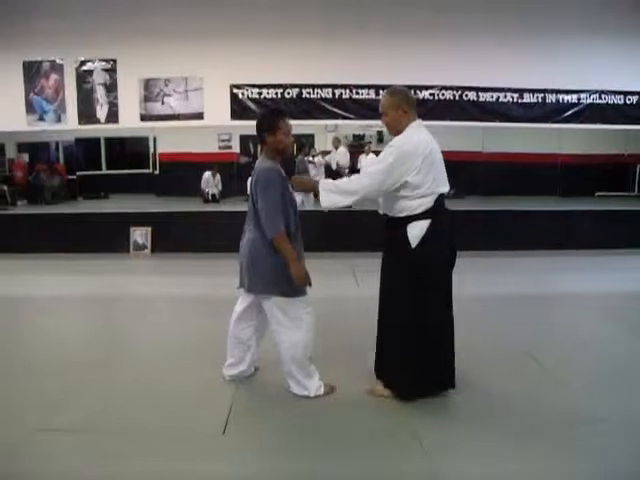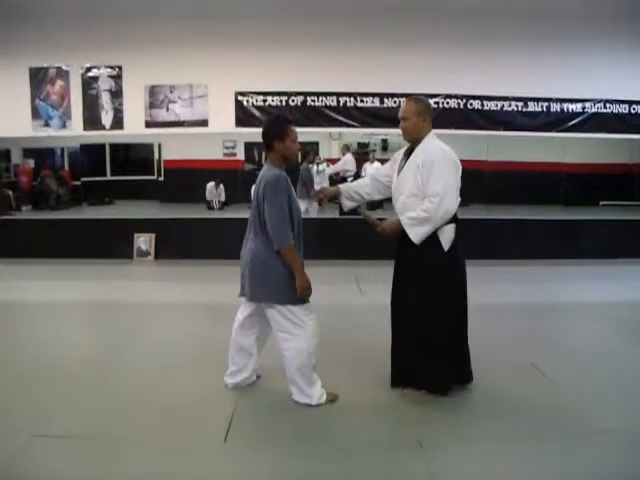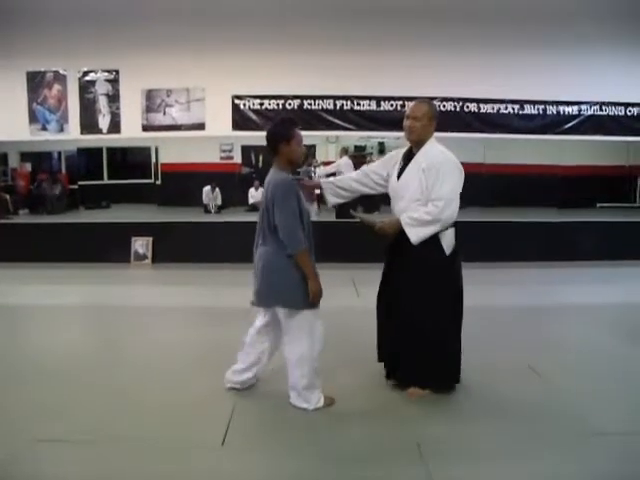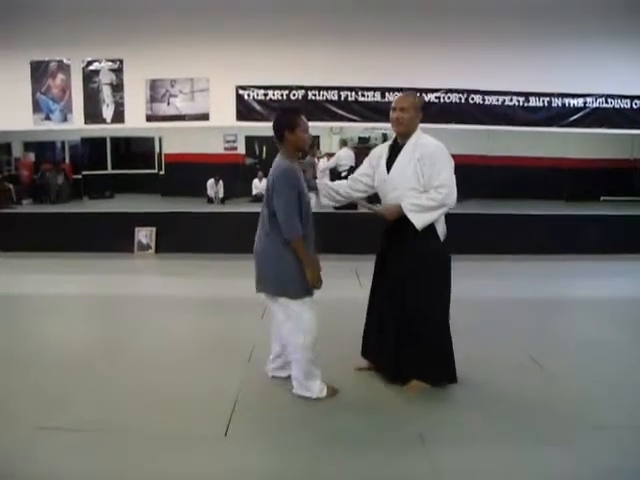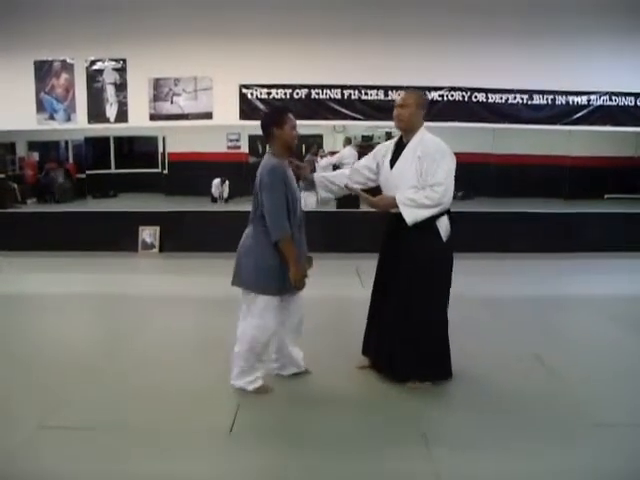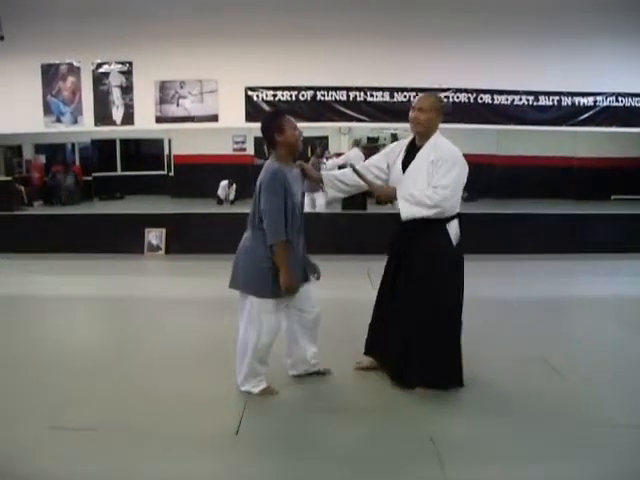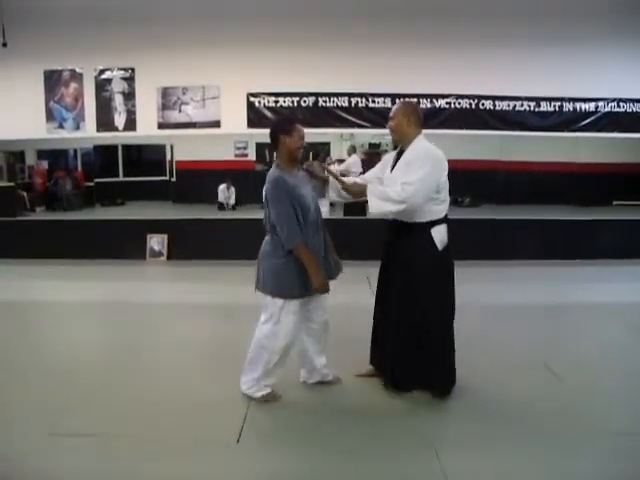
dt=0.5s
person 1, frame 1
left shoulder: (405, 146)
right shoulder: (423, 139)
left elbow: (368, 184)
left wrist: (319, 187)
left hip: (417, 235)
right hip: (430, 230)
left knee: (407, 310)
right knee: (428, 307)
left ankle: (405, 380)
right ankle: (432, 374)
person 1, frame 2
left shoulder: (438, 155)
right shoulder: (408, 154)
left elbow: (441, 205)
right elbow: (379, 183)
left wrist: (402, 223)
right wrist: (340, 191)
left hip: (432, 243)
right hip: (415, 239)
left knee: (430, 312)
right knee: (415, 309)
left ankle: (437, 377)
right ankle: (420, 372)
person 1, frame 3
left shoulder: (443, 161)
right shoulder: (399, 158)
left elbow: (444, 210)
right elbow: (364, 179)
left wrist: (400, 222)
right wrist: (321, 184)
left hip: (433, 247)
right hip: (406, 243)
left knee: (430, 315)
right knee: (395, 304)
left ankle: (431, 377)
right ankle: (404, 368)
person 1, frame 4
left shoulder: (431, 150)
right shoulder: (381, 153)
left elbow: (445, 195)
right elbow: (355, 186)
left wrist: (402, 208)
right wrist: (317, 186)
left hip: (424, 236)
right hip: (395, 233)
left knee: (423, 306)
right knee: (386, 297)
left ankle: (429, 370)
right ankle: (382, 357)
person 1, frame 5
left shoulder: (435, 149)
right shoulder: (387, 149)
left elbow: (439, 195)
right elbow: (354, 176)
left wrist: (395, 201)
right wrist: (312, 178)
left hip: (428, 235)
right hip: (398, 231)
left knee: (423, 304)
right knee: (388, 295)
left ankle: (427, 368)
right ankle: (384, 356)
person 1, frame 6
left shoulder: (449, 154)
right shoulder: (398, 150)
left elbow: (440, 199)
right elbow: (363, 173)
left wrist: (396, 193)
right wrist: (319, 177)
left hip: (437, 239)
right hip: (409, 233)
left knee: (435, 308)
right knee: (394, 296)
left ankle: (437, 373)
right ankle: (384, 355)
person 1, frame 7
left shoulder: (428, 155)
right shoulder: (393, 158)
left elbow: (408, 196)
right elbow: (368, 181)
left wrist: (365, 191)
right wrist: (331, 180)
left hip: (426, 242)
right hip: (401, 236)
left knee: (427, 312)
right knee: (392, 302)
left ankle: (434, 376)
right ankle: (387, 363)
person 2, frame 1
left shoulder: (266, 168)
right shoulder: (270, 172)
right elbow: (273, 225)
left wrist: (291, 258)
right wrist: (294, 261)
left hip: (256, 256)
right hip: (270, 259)
left knee: (248, 313)
right knee: (296, 321)
left ankle: (237, 367)
right ankle: (306, 384)
person 2, frame 2
left shoulder: (268, 175)
right shoulder: (277, 179)
right elbow: (281, 235)
left wrist: (294, 268)
right wrist: (299, 272)
left hip: (257, 264)
right hip: (273, 268)
left knee: (250, 321)
right knee: (300, 329)
left ankle: (238, 375)
right ankle: (308, 392)
person 2, frame 3
left shoulder: (276, 178)
right shoulder: (285, 183)
right elbow: (293, 238)
left wrist: (307, 273)
right wrist: (312, 277)
left hip: (271, 267)
right hip: (286, 271)
left knee: (267, 326)
right knee: (305, 334)
left ankle: (239, 375)
right ankle: (306, 395)
person 2, frame 4
left shoulder: (287, 167)
right shoulder: (286, 171)
right elbow: (289, 227)
left wrist: (309, 259)
right wrist: (309, 264)
left hip: (280, 256)
right hip: (282, 258)
left knee: (287, 317)
right knee: (301, 321)
left ankle: (280, 366)
right ankle: (308, 385)
person 2, frame 5
left shoulder: (282, 166)
right shoulder: (273, 170)
right elbow: (277, 226)
left wrist: (300, 255)
right wrist: (295, 264)
left hip: (280, 257)
right hip: (265, 259)
left knee: (290, 314)
right knee: (260, 321)
left ankle: (288, 363)
right ankle: (245, 377)
person 2, frame 6
left shoulder: (292, 170)
right shoulder: (274, 174)
right elbow: (273, 230)
left wrist: (302, 261)
right wrist: (284, 271)
left hip: (287, 257)
right hip: (264, 262)
left knee: (307, 311)
right knee: (259, 325)
left ankle: (303, 363)
right ankle: (251, 381)
person 2, frame 7
left shoulder: (302, 174)
right shoulder: (277, 181)
left elbow: (315, 220)
right elbow: (290, 234)
left wrist: (330, 255)
right wrist: (314, 269)
left hip: (310, 262)
right hip: (286, 265)
left knee: (316, 321)
right knee: (279, 327)
left ankle: (315, 372)
right ankle: (256, 383)
